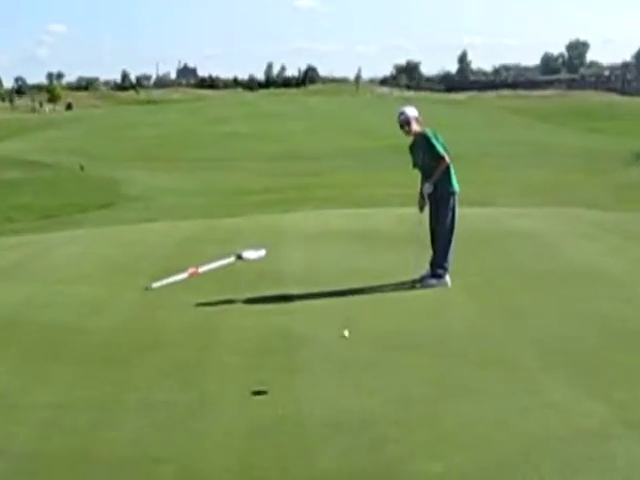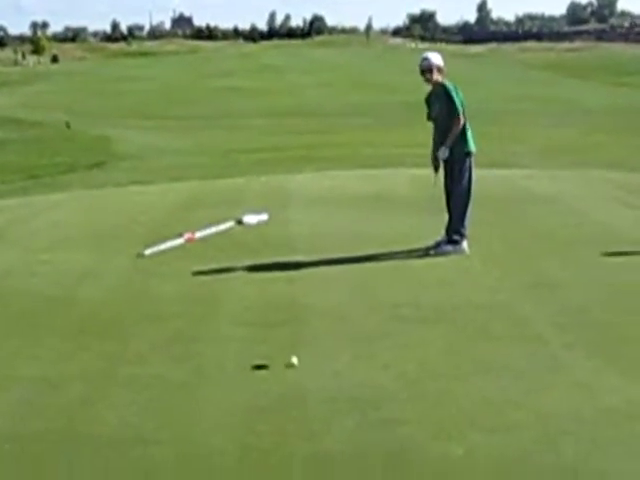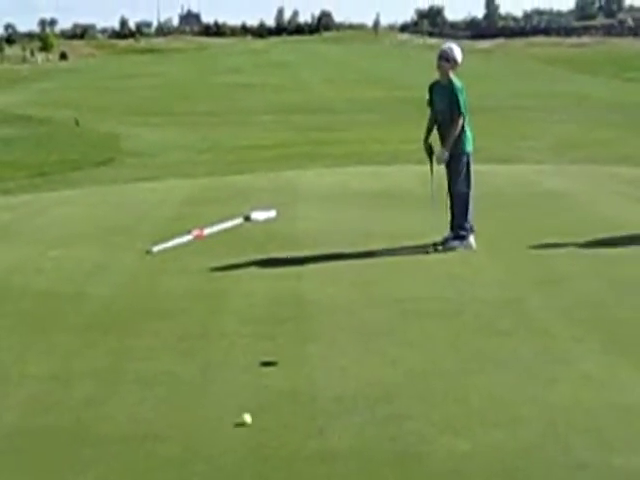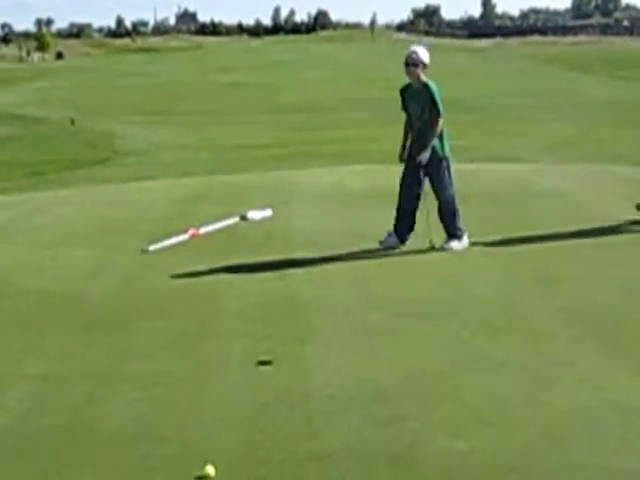
dt=0.7s
person 1, frame 1
left shoulder: (428, 136)
right shoulder: (413, 147)
left elbow: (445, 160)
left wrist: (430, 183)
right wrist: (421, 195)
left hip: (446, 189)
right hip: (434, 191)
left knee: (443, 231)
right knee: (435, 231)
left ankle: (441, 274)
right ankle: (435, 269)
person 1, frame 2
left shoulder: (449, 90)
right shoulder: (430, 97)
left elbow: (460, 119)
left wrist: (445, 147)
right wrist: (434, 153)
left hip: (461, 149)
right hip: (447, 151)
left knee: (459, 194)
right knee: (450, 194)
left ankle: (458, 240)
right ankle: (451, 235)
person 1, frame 3
left shoulder: (455, 88)
right shoulder: (434, 87)
left elbow: (459, 120)
left wrist: (445, 148)
right wrist: (426, 138)
left hip: (459, 145)
right hip: (449, 145)
left knee: (460, 191)
right knee: (454, 190)
left ankle: (464, 236)
right ankle: (459, 231)
person 1, frame 4
left shoulder: (430, 89)
right shoulder: (405, 91)
left elbow: (438, 121)
left wrist: (427, 149)
right wrist: (403, 146)
left hip: (435, 149)
right hip: (416, 149)
left knee: (444, 195)
right knee: (407, 191)
left ankle: (458, 236)
right ankle: (399, 235)
